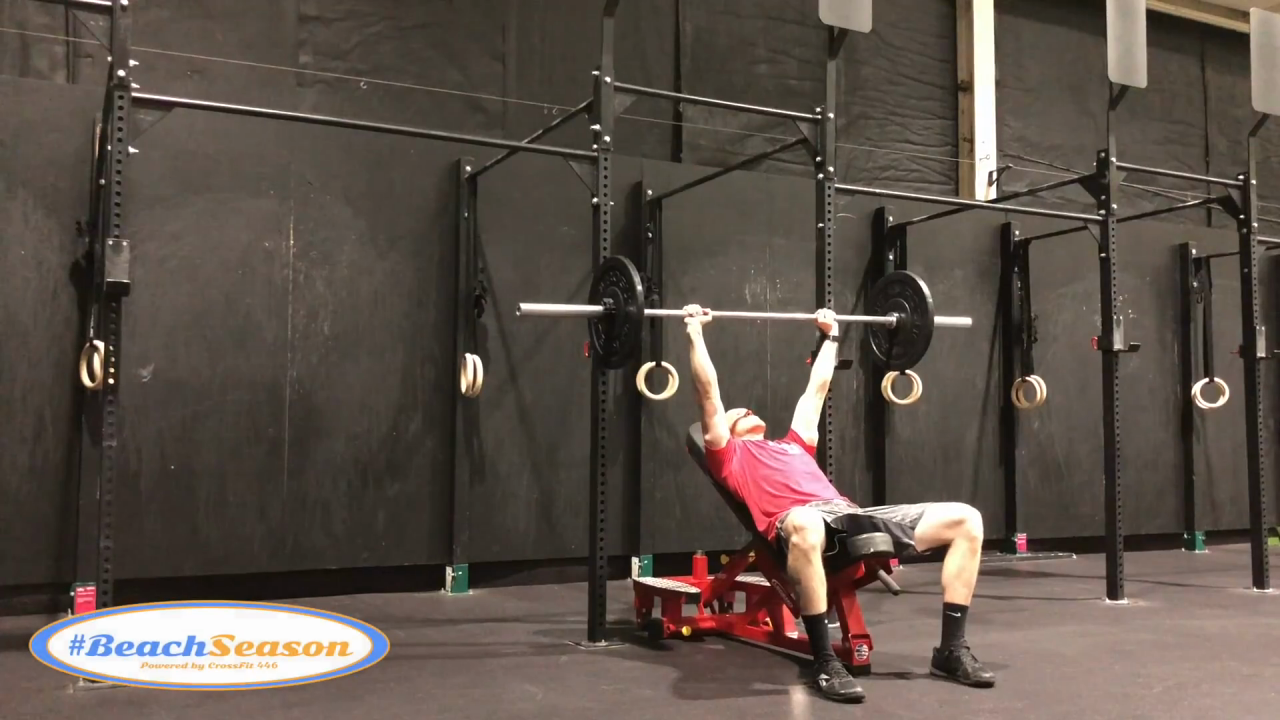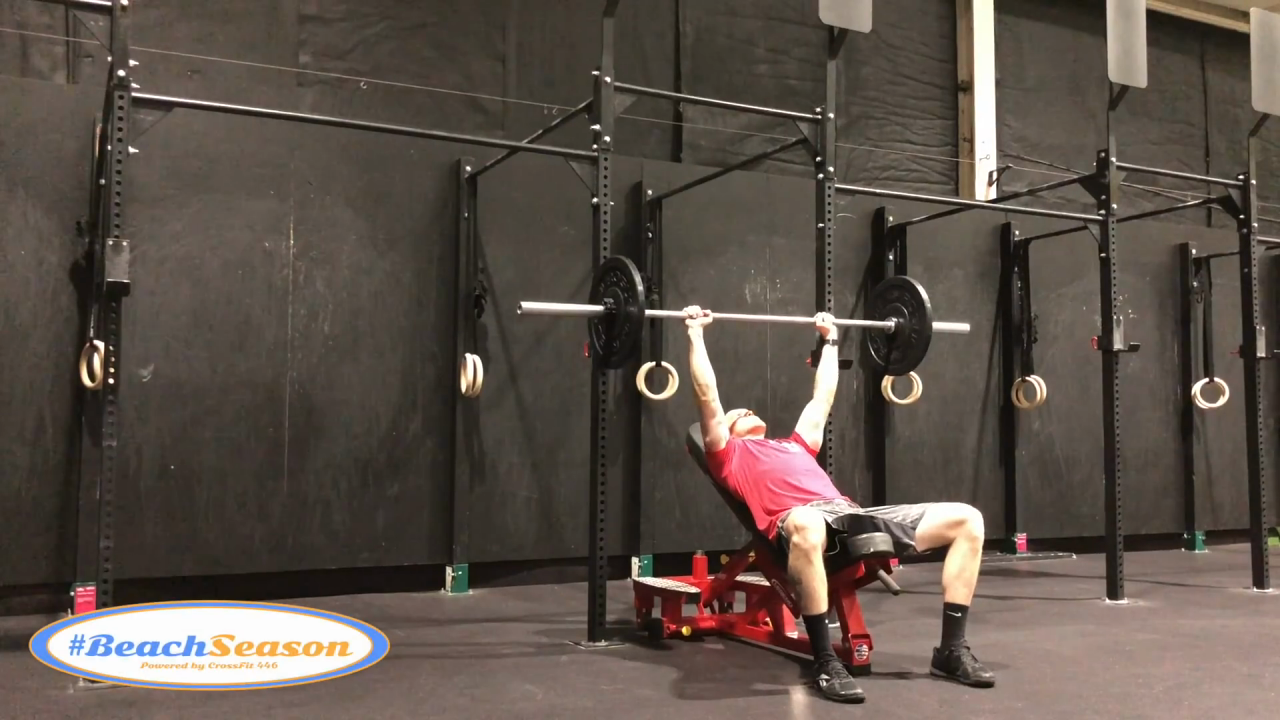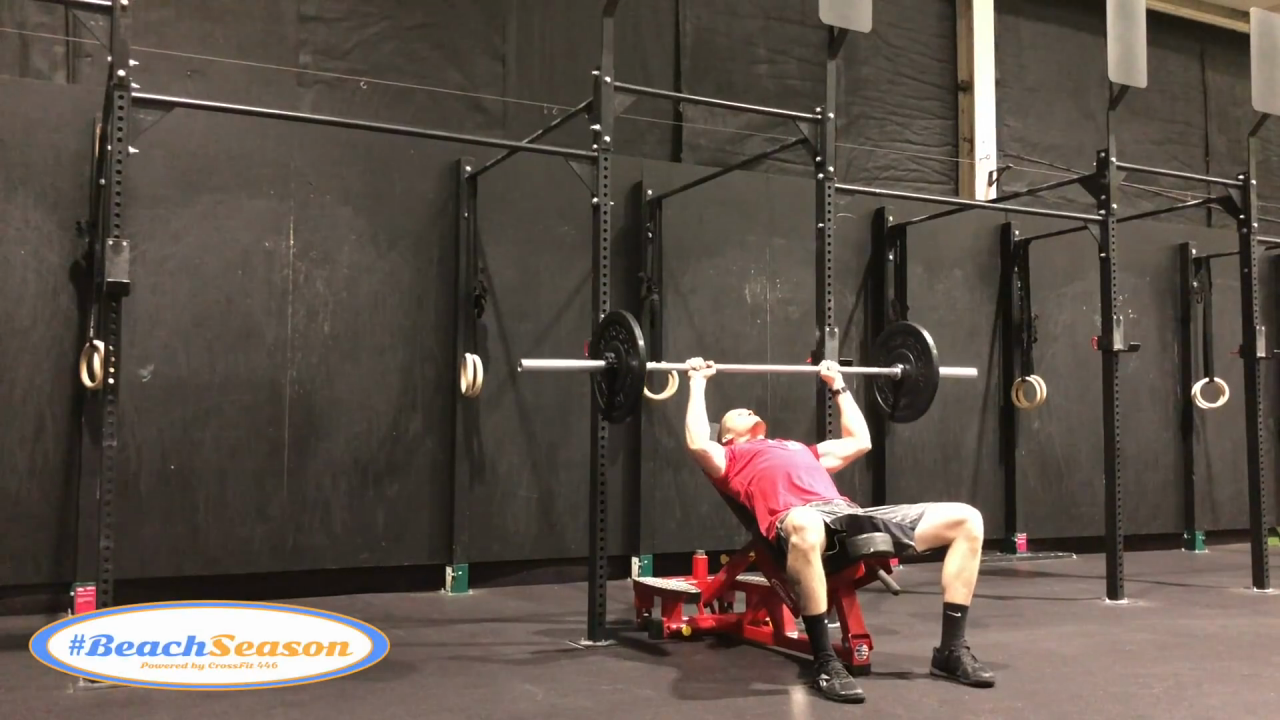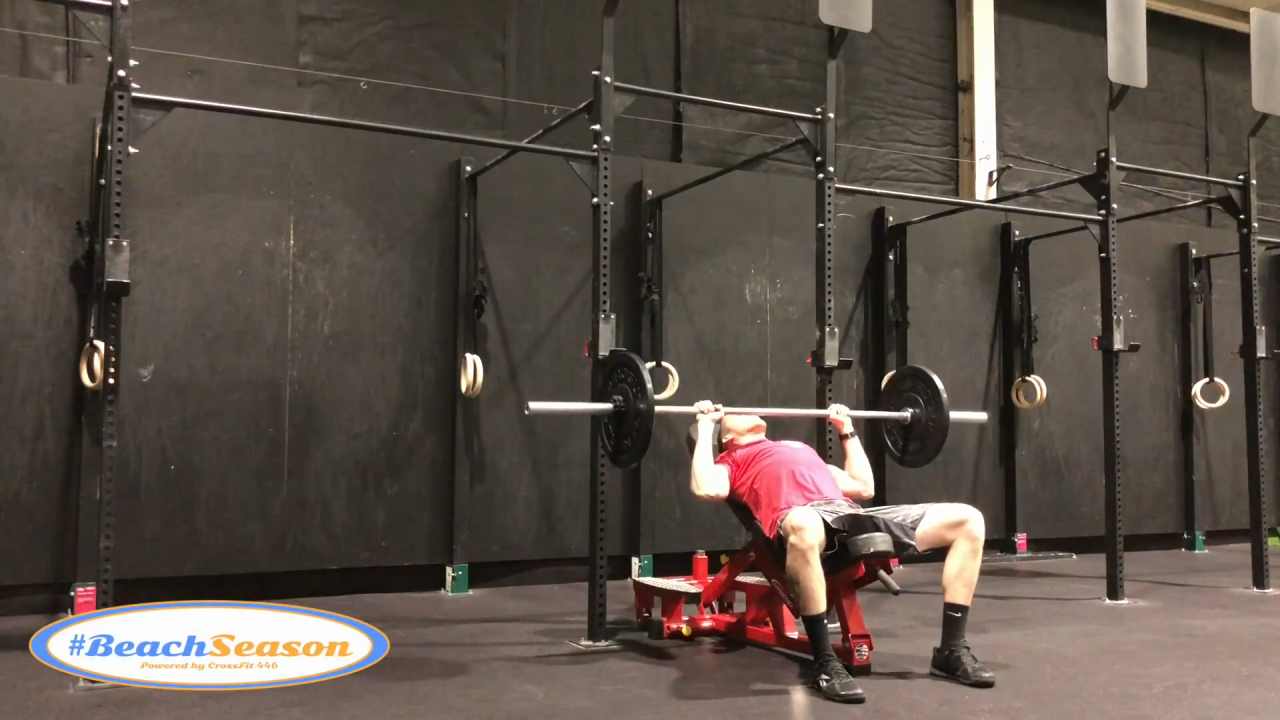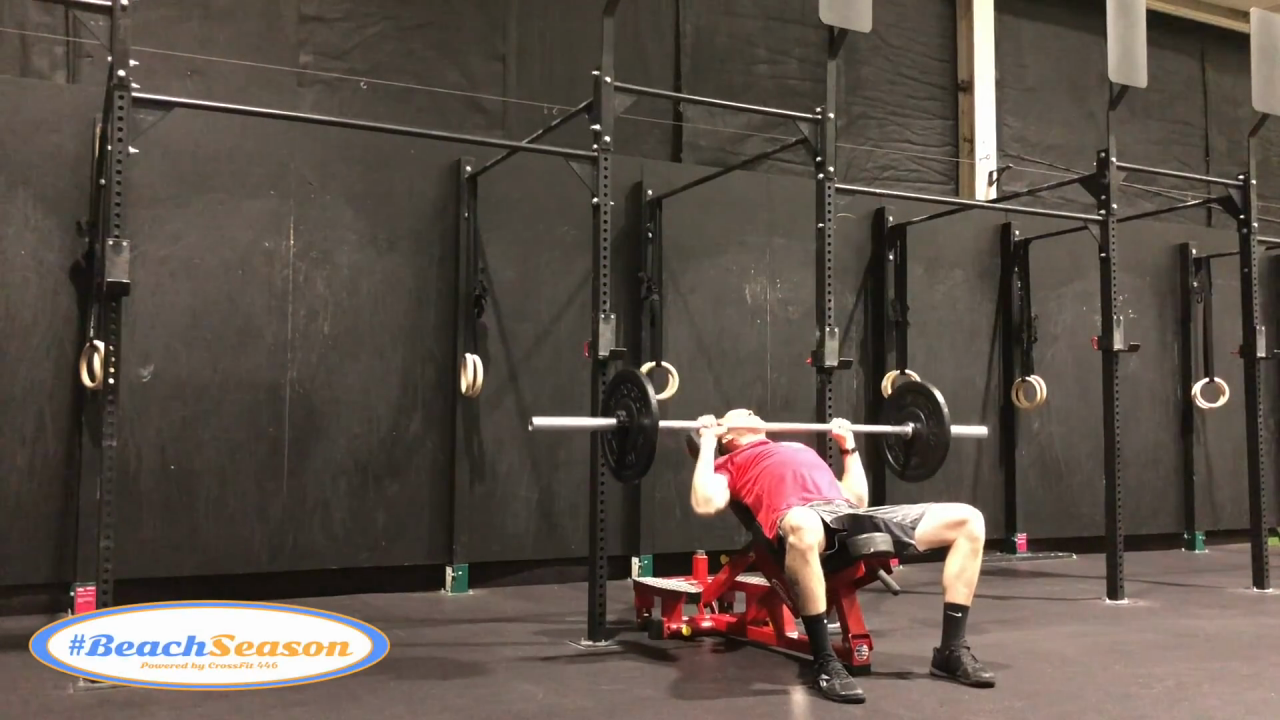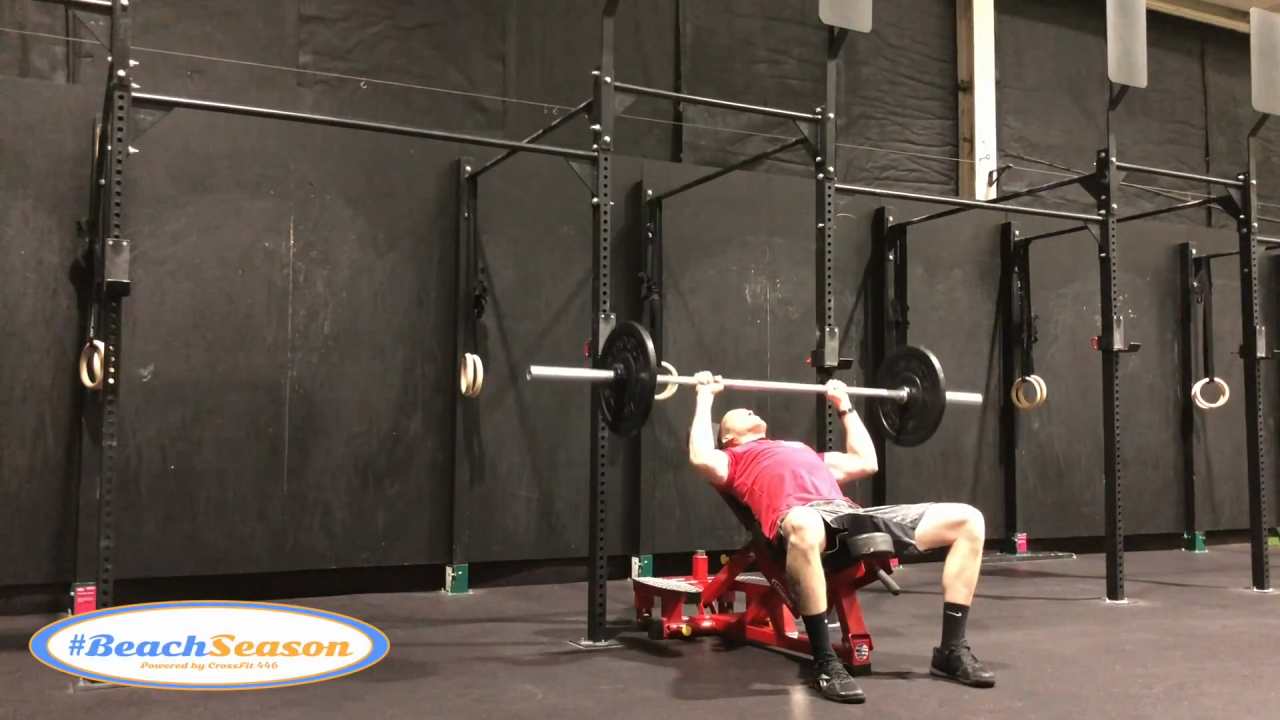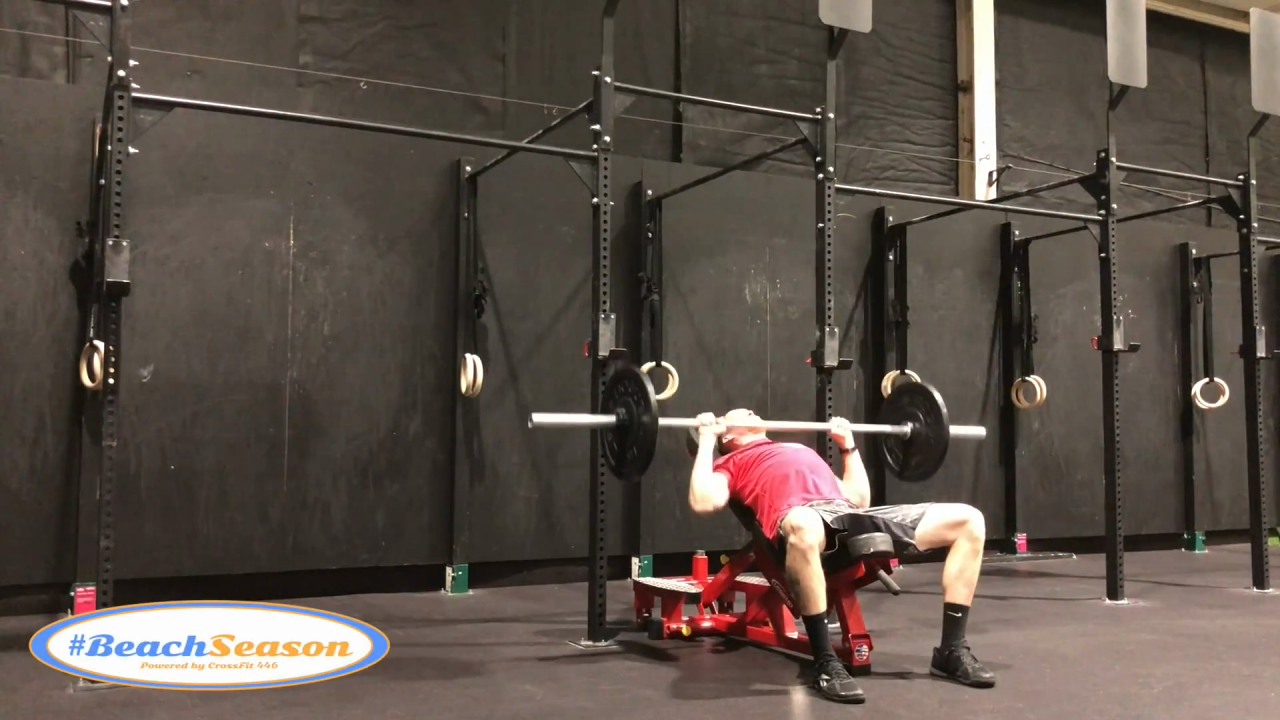
dt=0.7s
person 1, frame 1
left shoulder: (794, 444)
right shoulder: (729, 453)
left elbow: (816, 388)
right elbow: (708, 392)
left wrist: (830, 334)
right wrist: (695, 331)
left hip: (851, 516)
right hip: (802, 521)
left knee: (965, 520)
right knee: (804, 526)
left ankle: (952, 650)
right ankle: (824, 662)
person 1, frame 2
left shoulder: (794, 445)
right shoulder: (729, 454)
left elbow: (824, 397)
right elbow: (707, 397)
left wrist: (830, 338)
right wrist: (696, 333)
left hip: (853, 515)
right hip: (803, 522)
left knee: (967, 520)
right knee: (806, 527)
left ankle: (952, 650)
right ankle: (825, 663)
person 1, frame 3
left shoulder: (799, 450)
right shoulder: (730, 460)
left elbow: (859, 441)
right elbow: (698, 444)
left wrist: (838, 386)
right wrist: (698, 383)
left hip: (853, 515)
right hip: (804, 521)
left knee: (966, 520)
right knee: (804, 526)
left ankle: (952, 650)
right ankle: (825, 662)
person 1, frame 4
left shoulder: (801, 449)
right shoulder: (731, 460)
left elbow: (864, 488)
right elbow: (706, 489)
left wrist: (847, 430)
right wrist: (705, 427)
left hip: (853, 514)
right hip: (804, 519)
left knee: (967, 521)
right knee: (804, 527)
left ankle: (952, 651)
right ankle: (825, 663)
person 1, frame 5
left shoulder: (802, 450)
right shoulder: (731, 463)
right elbow: (705, 505)
left wrist: (848, 445)
right wrist: (708, 443)
left hip: (851, 515)
right hip: (802, 518)
left knee: (968, 521)
right knee: (803, 527)
left ankle: (952, 651)
right ankle: (825, 662)
person 1, frame 6
left shoulder: (803, 450)
right shoulder: (732, 459)
left elbow: (867, 463)
right elbow: (701, 459)
left wrist: (844, 406)
right wrist: (705, 397)
left hip: (854, 515)
right hip: (803, 520)
left knee: (967, 521)
right knee: (806, 528)
left ankle: (952, 651)
right ankle: (826, 662)
person 1, frame 7
left shoulder: (803, 451)
right shoulder: (732, 463)
right elbow: (703, 502)
left wrist: (848, 445)
right wrist: (707, 440)
left hip: (851, 515)
right hip: (803, 519)
left knee: (967, 521)
right knee: (804, 527)
left ankle: (952, 651)
right ankle: (826, 663)
